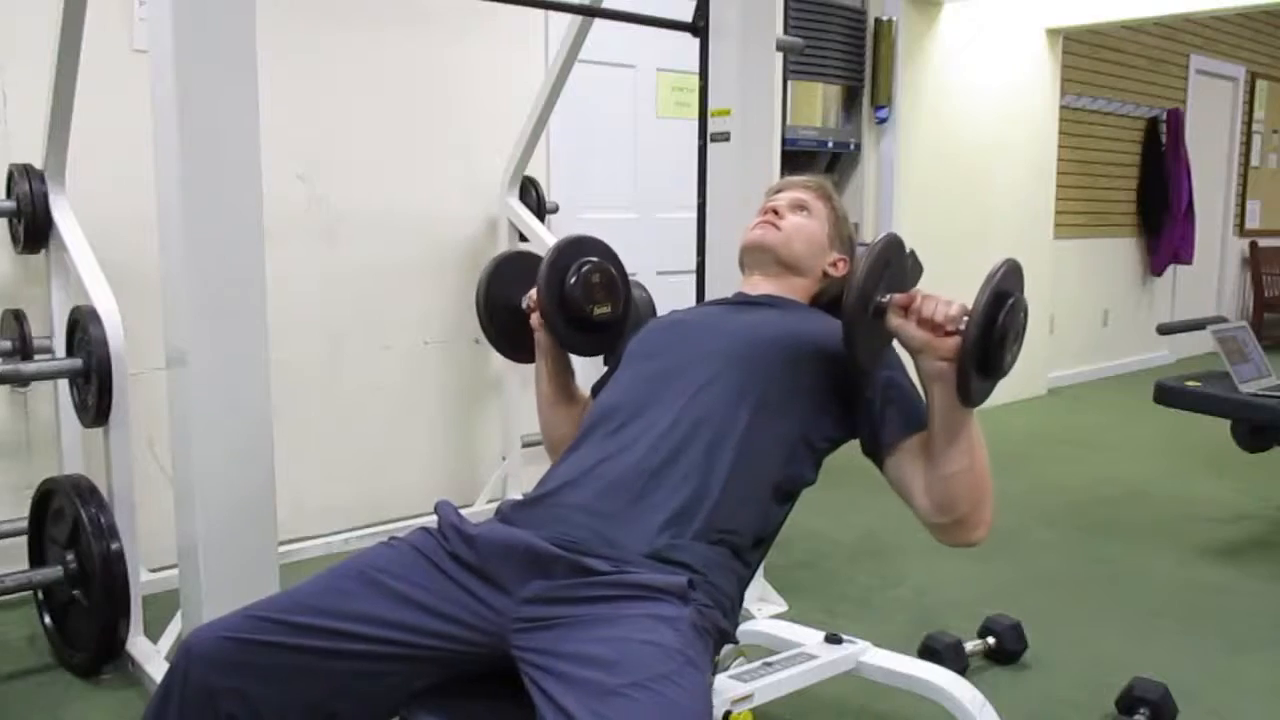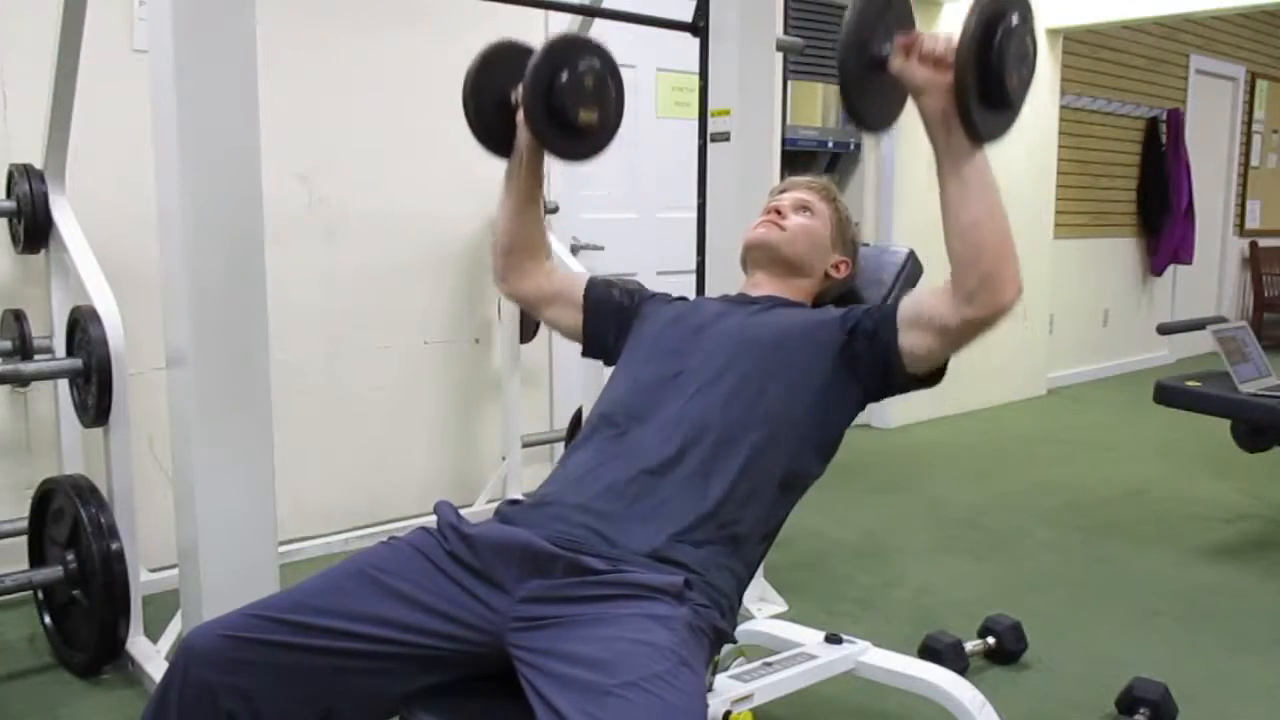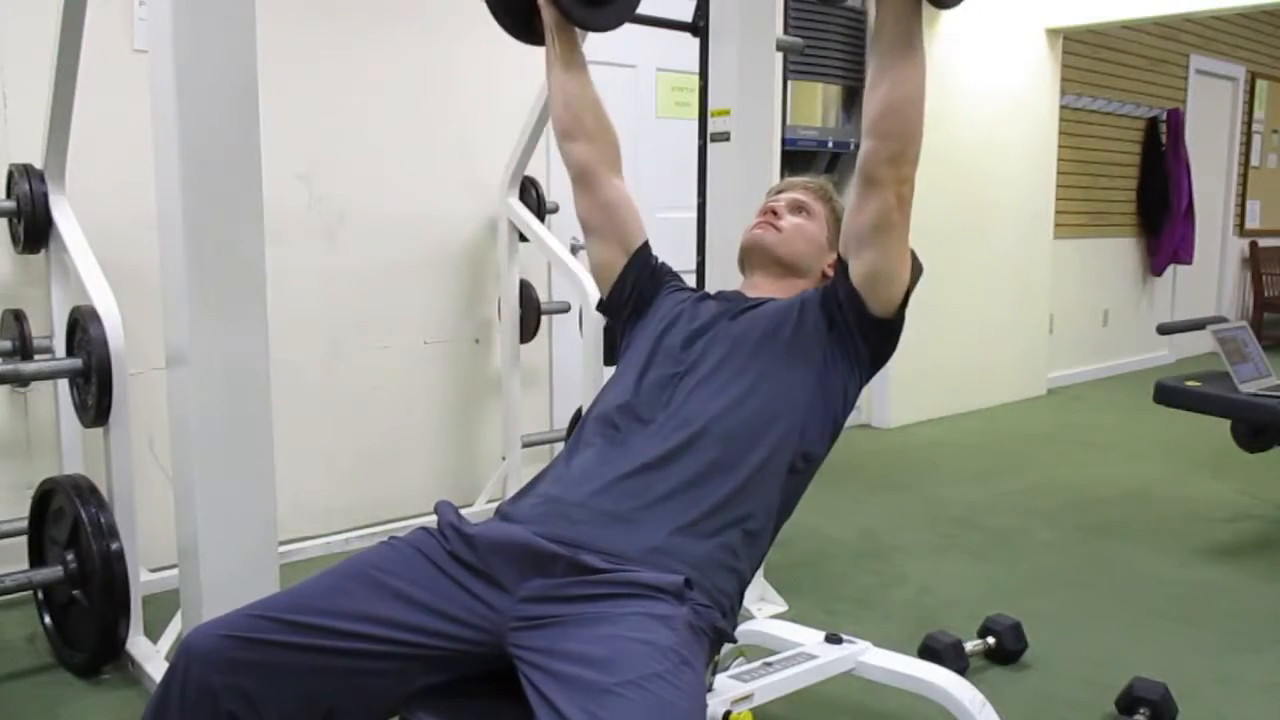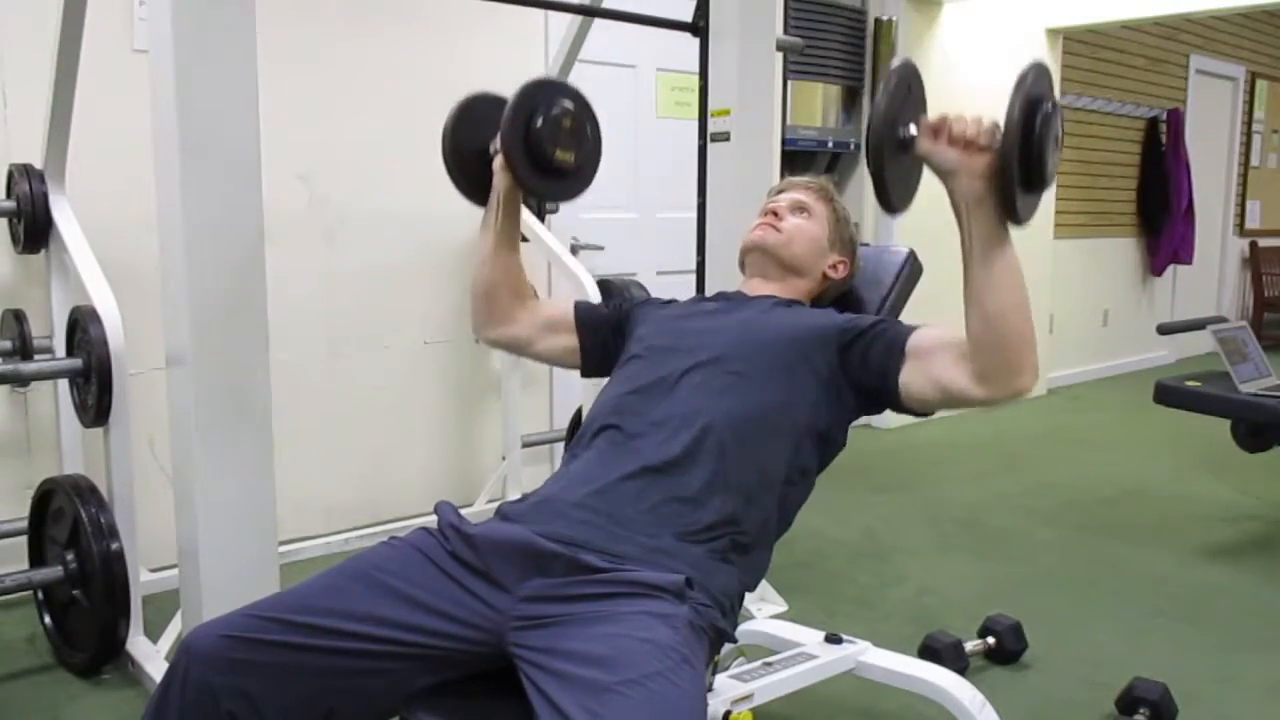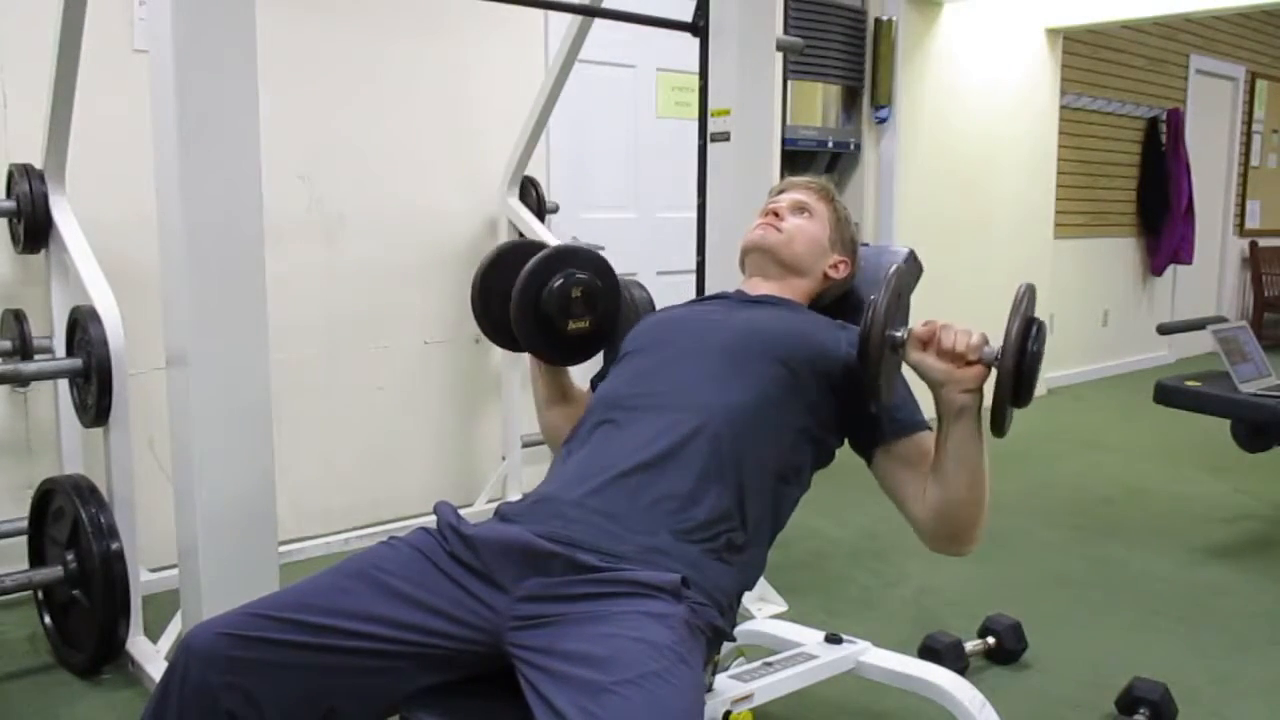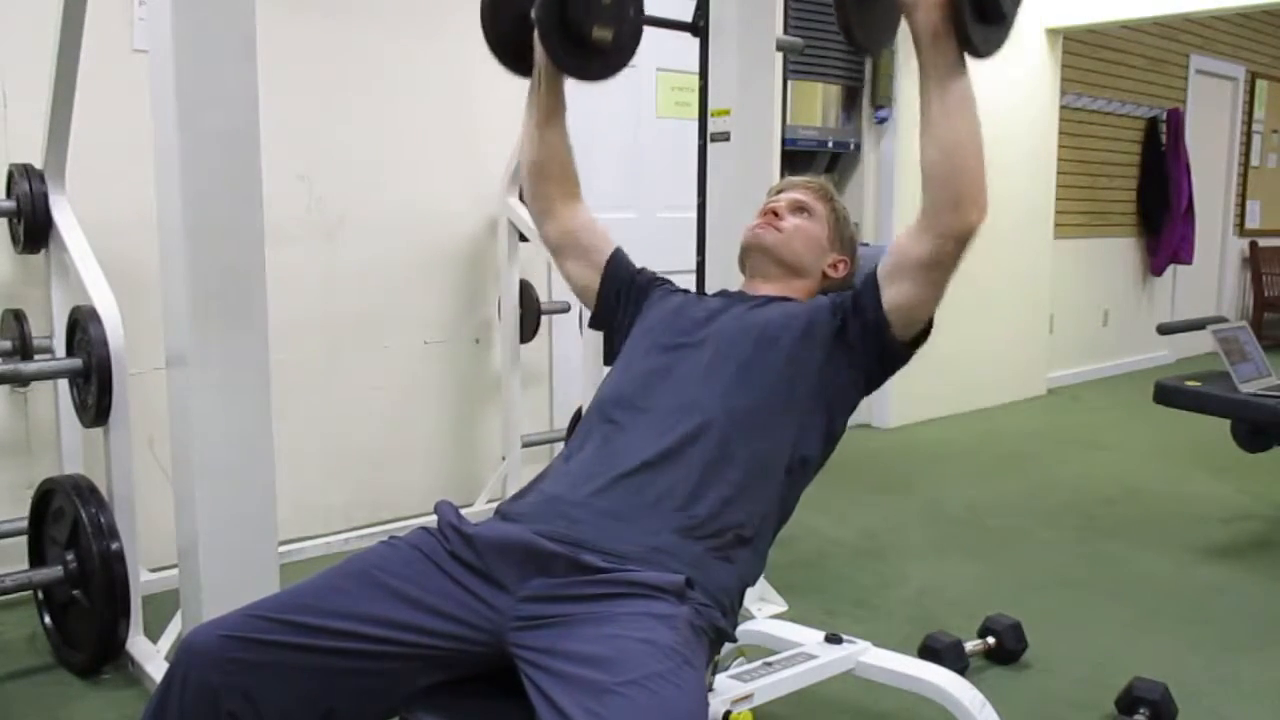
dt=0.7s
person 1, frame 1
left shoulder: (842, 348)
right shoulder: (663, 326)
left elbow: (957, 519)
left wrist: (944, 375)
right wrist: (551, 347)
left hip: (647, 595)
right hip: (499, 551)
person 1, frame 2
left shoulder: (836, 342)
right shoulder: (656, 317)
left elbow: (983, 293)
right elbow: (520, 273)
left wrist: (943, 117)
right wrist: (529, 144)
left hip: (643, 596)
right hip: (496, 550)
person 1, frame 3
left shoulder: (832, 333)
right shoulder: (662, 305)
left elbow: (887, 176)
right elbow: (591, 165)
left hip: (643, 597)
right hip: (499, 550)
person 1, frame 4
left shoulder: (839, 341)
right shoulder: (656, 318)
left elbow: (999, 377)
right elbow: (500, 319)
left wrist: (975, 200)
right wrist: (507, 189)
left hip: (645, 595)
right hip: (500, 550)
person 1, frame 5
left shoulder: (841, 351)
right shoulder: (663, 322)
left elbow: (948, 528)
left wrist: (958, 400)
left hip: (646, 594)
right hip: (498, 549)
person 1, frame 6
left shoulder: (837, 338)
right shoulder: (656, 307)
left elbow: (948, 226)
right elbow: (553, 209)
left hip: (644, 594)
right hip: (495, 548)
